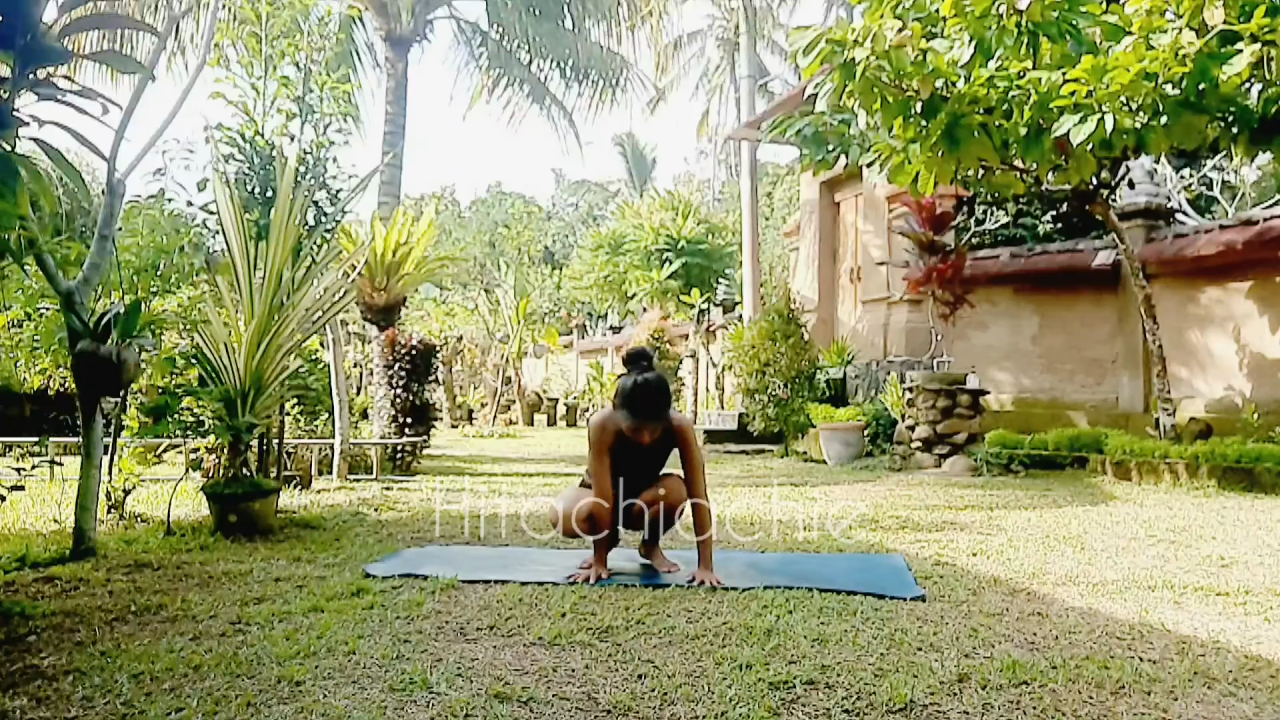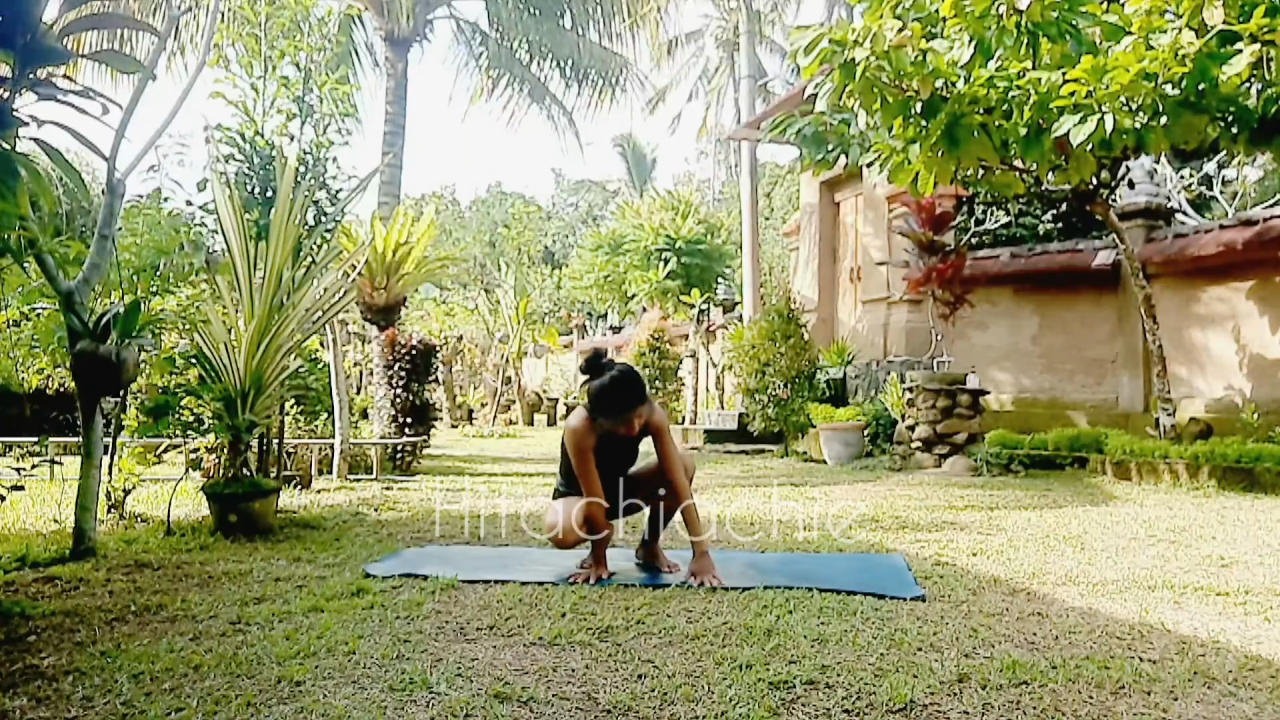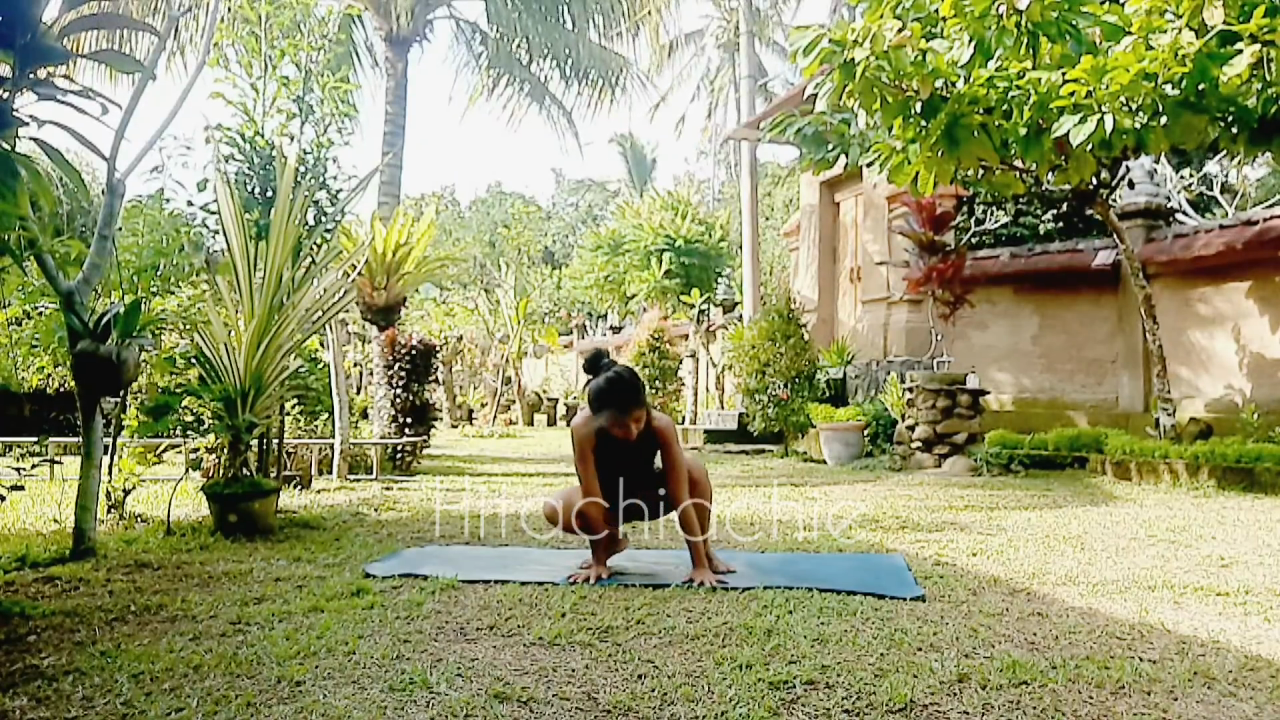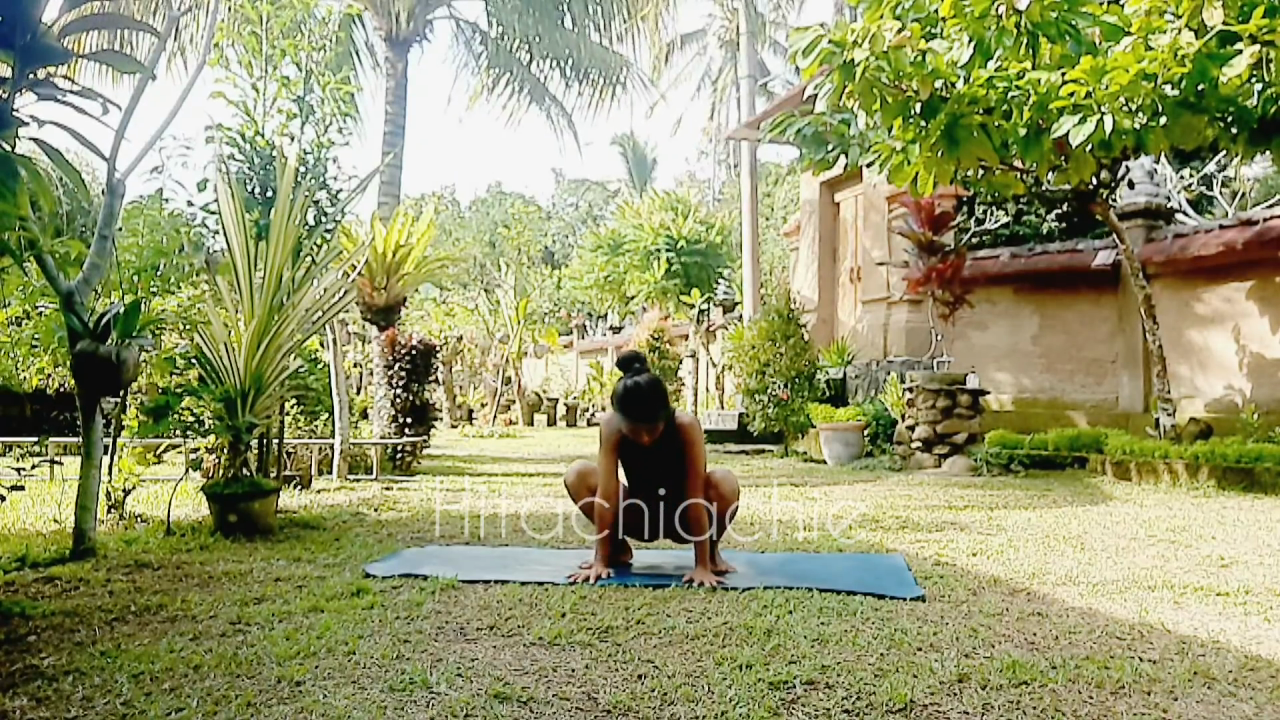
dt=0.7s
person 1, frame 1
left shoulder: (680, 427)
right shoulder: (602, 424)
left elbow: (698, 497)
right elbow: (602, 500)
left wrist: (705, 565)
right wrist: (599, 562)
left hip: (643, 499)
right hip: (606, 496)
left knee: (677, 491)
right knee: (562, 516)
left ankle: (650, 545)
right ankle: (608, 538)
person 1, frame 2
left shoulder: (653, 416)
right shoulder: (579, 428)
left elbow: (679, 483)
right elbow: (594, 501)
left wrist: (701, 553)
right wrist: (599, 562)
left hip: (621, 488)
right hip: (577, 495)
left knee: (684, 463)
right knee: (561, 534)
left ankle: (649, 547)
right ankle: (602, 535)
person 1, frame 3
left shoulder: (660, 425)
right shoulder: (583, 427)
left elbow: (681, 499)
right elbow: (591, 500)
left wrist: (700, 564)
right wrist: (599, 561)
left hip: (647, 495)
right hip: (608, 498)
left knee: (692, 467)
right knee: (555, 510)
left ankle: (705, 552)
right ankle: (611, 540)
person 1, frame 4
left shoulder: (686, 426)
right shoulder: (611, 425)
left elbow: (696, 496)
right elbow: (606, 495)
left wrist: (702, 566)
right wrist: (600, 560)
left hip: (682, 517)
right hip: (641, 517)
left knee: (724, 484)
right knee: (577, 475)
left ankle: (711, 552)
right ankle: (617, 548)
